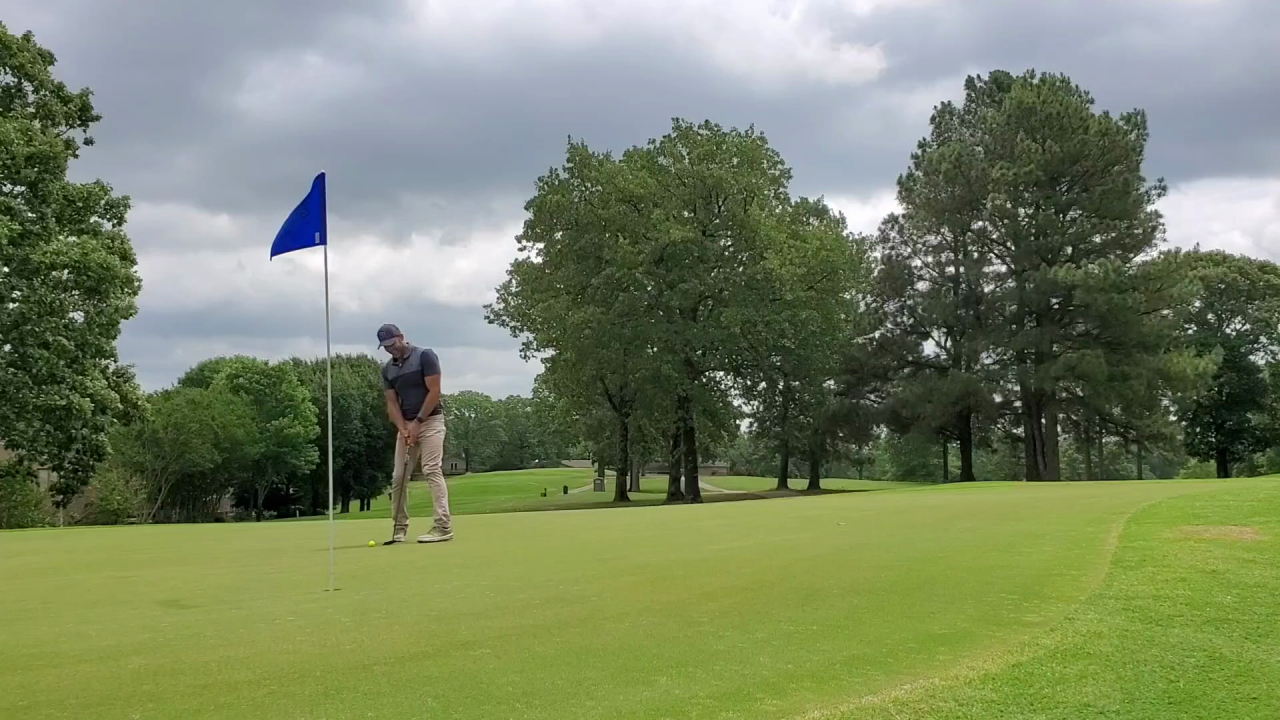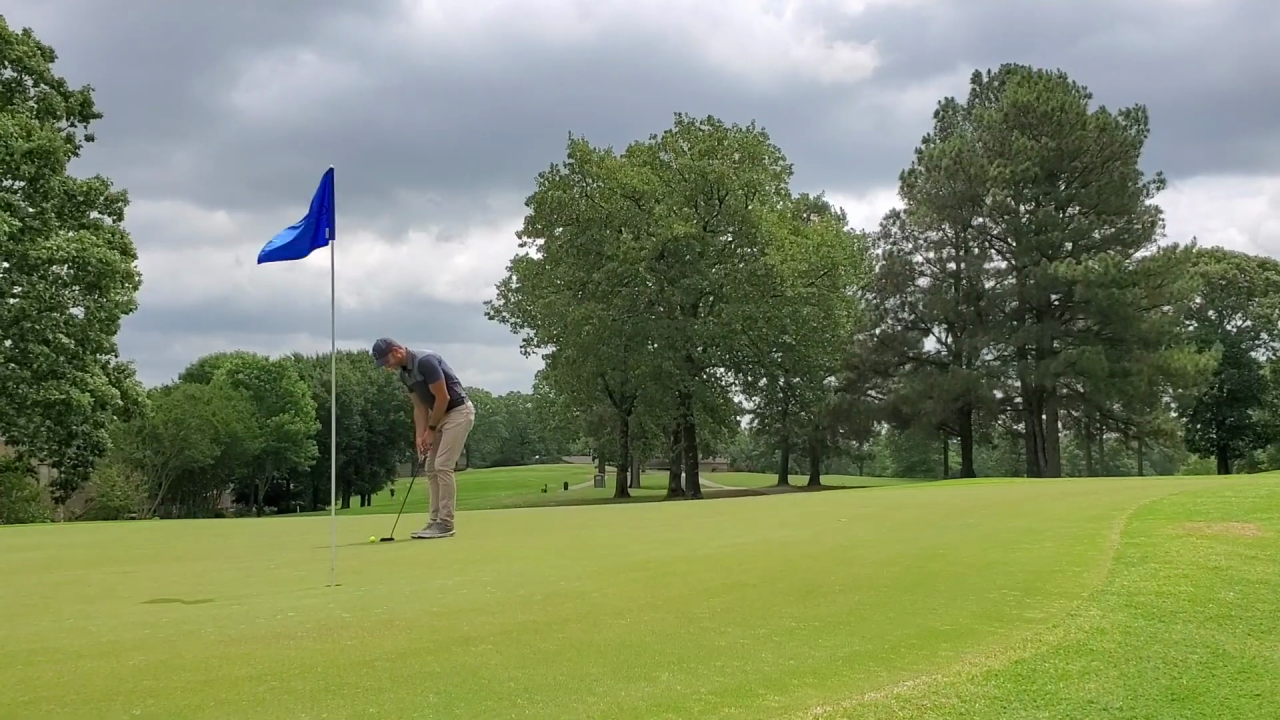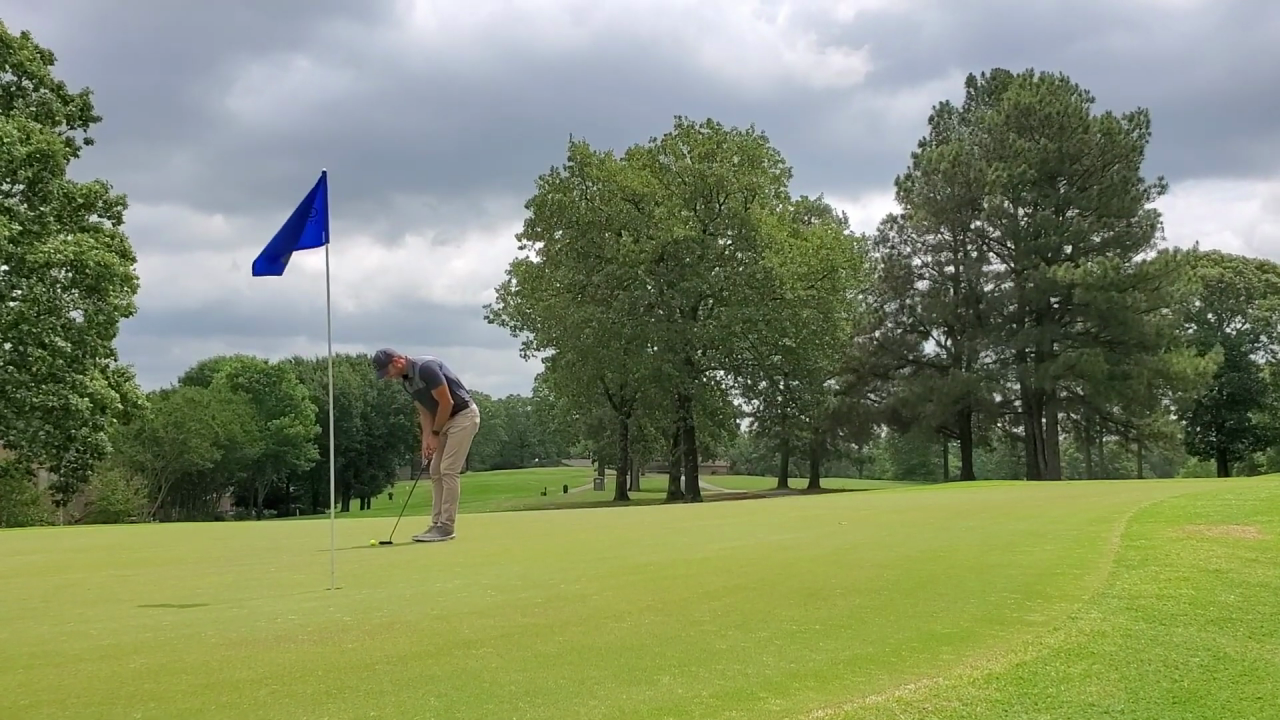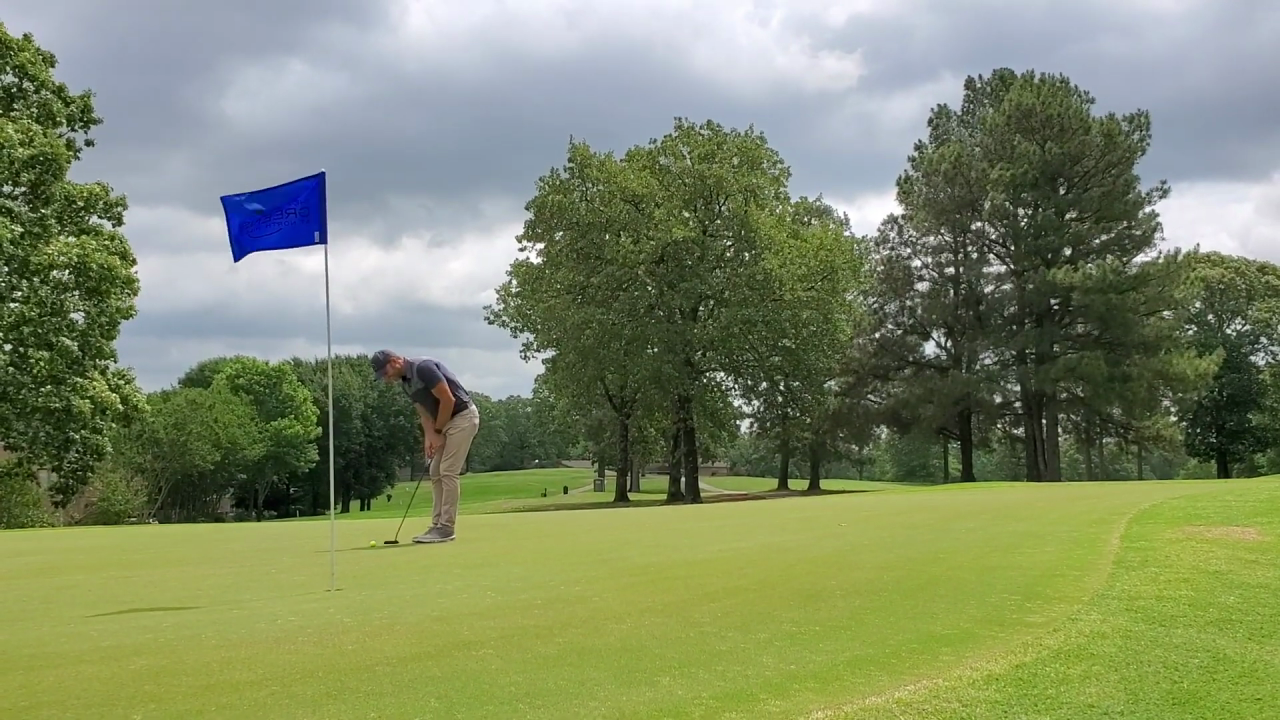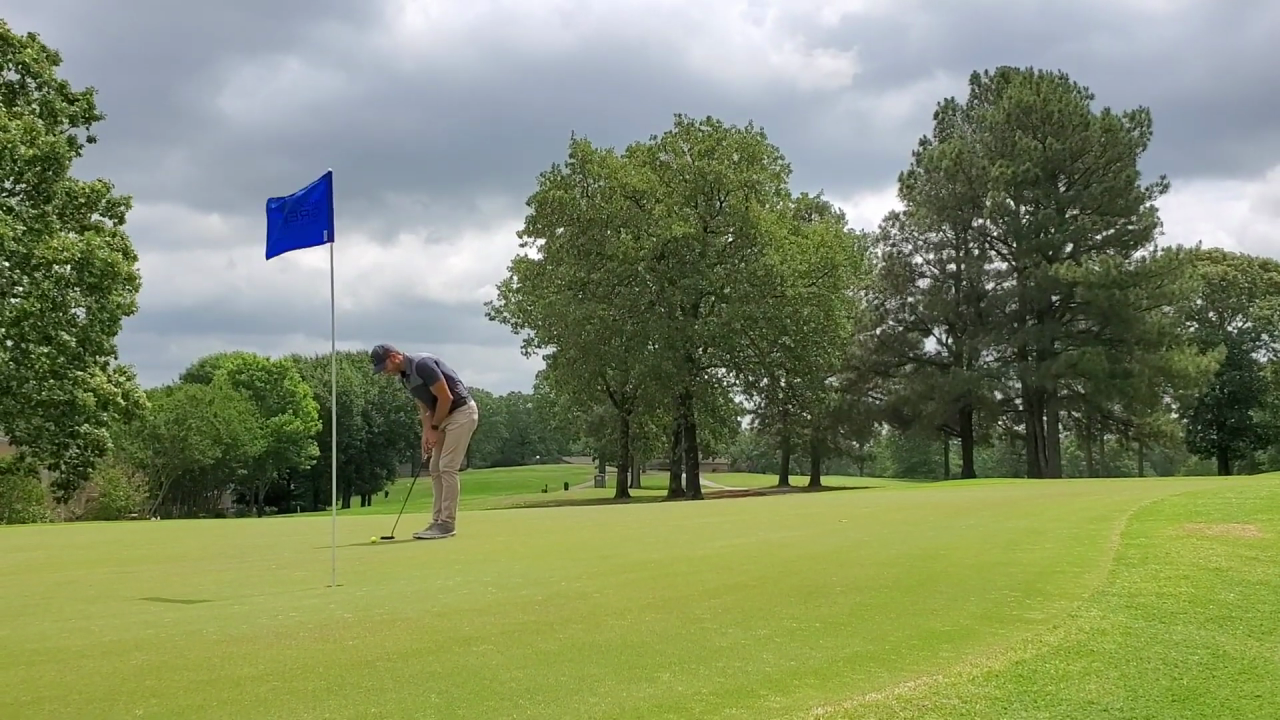
dt=1s
person 1, frame 1
left shoulder: (425, 355)
right shoulder: (388, 369)
left elbow: (435, 391)
right elbow: (391, 403)
left wrist: (418, 422)
right wrist: (402, 429)
left hip: (431, 421)
right hip: (407, 425)
left knee: (431, 469)
right knee: (399, 477)
left ankle: (443, 526)
right ankle: (400, 527)
person 1, frame 2
left shoulder: (425, 361)
right shoulder: (404, 373)
left elbow: (443, 397)
right elbow: (420, 406)
left wrist: (431, 429)
right wrist: (419, 435)
left hip: (458, 412)
right hip: (442, 415)
left knee: (443, 466)
right knee: (432, 468)
left ankle: (446, 523)
right ankle: (435, 521)
person 1, frame 3
left shoulder: (426, 367)
right shoulder: (406, 381)
left elbow: (446, 402)
right elbow: (425, 412)
left wrist: (435, 434)
right wrist: (426, 439)
left hip: (463, 415)
right hip: (446, 419)
left knee: (449, 470)
right knee: (436, 472)
left ankle: (447, 527)
right ankle: (437, 524)
person 1, frame 4
left shoulder: (423, 367)
right shoulder: (405, 383)
left elbow: (448, 399)
right elbow: (425, 413)
left wrist: (437, 432)
right wrist: (428, 438)
left hip: (463, 416)
right hip: (446, 420)
left knee: (448, 471)
right knee: (436, 473)
left ankle: (447, 528)
right ankle: (438, 525)
person 1, frame 5
left shoulder: (422, 364)
right shoulder: (404, 377)
left elbow: (446, 398)
right elbow: (425, 408)
left wrist: (434, 429)
right wrist: (426, 434)
left hip: (461, 412)
right hip: (445, 416)
left knee: (448, 467)
right knee: (436, 469)
left ankle: (447, 523)
right ankle: (438, 521)
